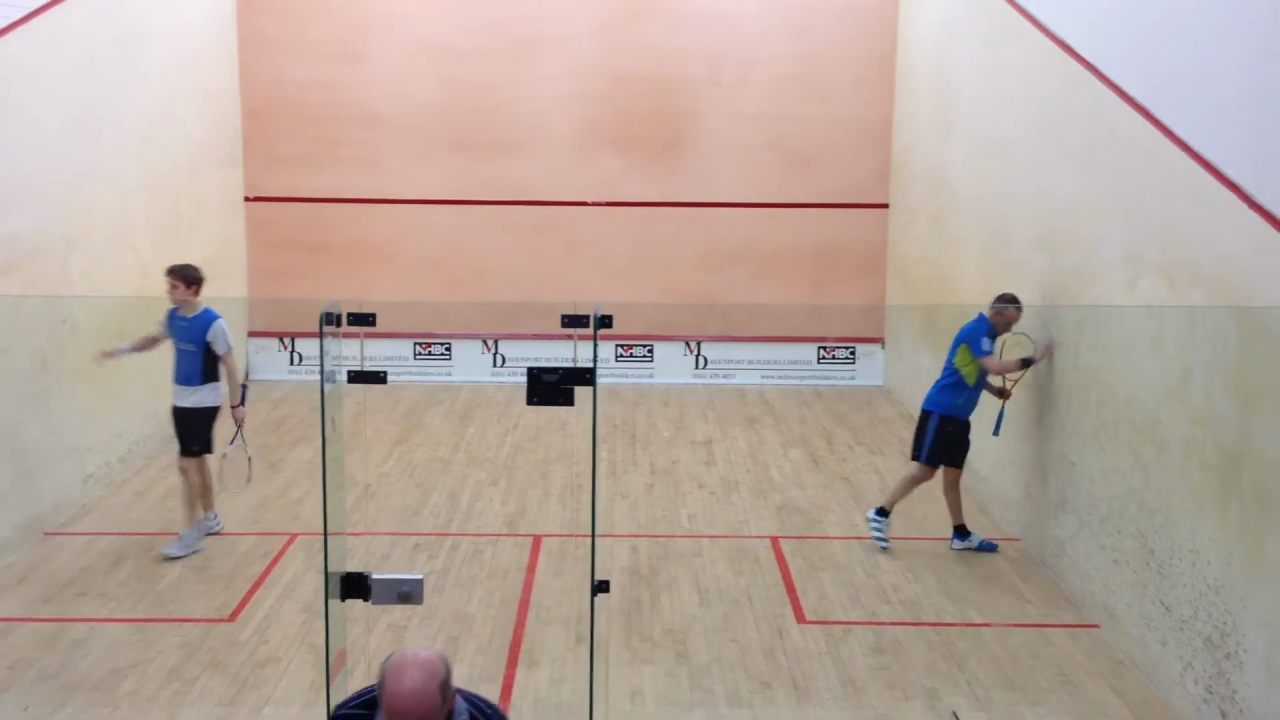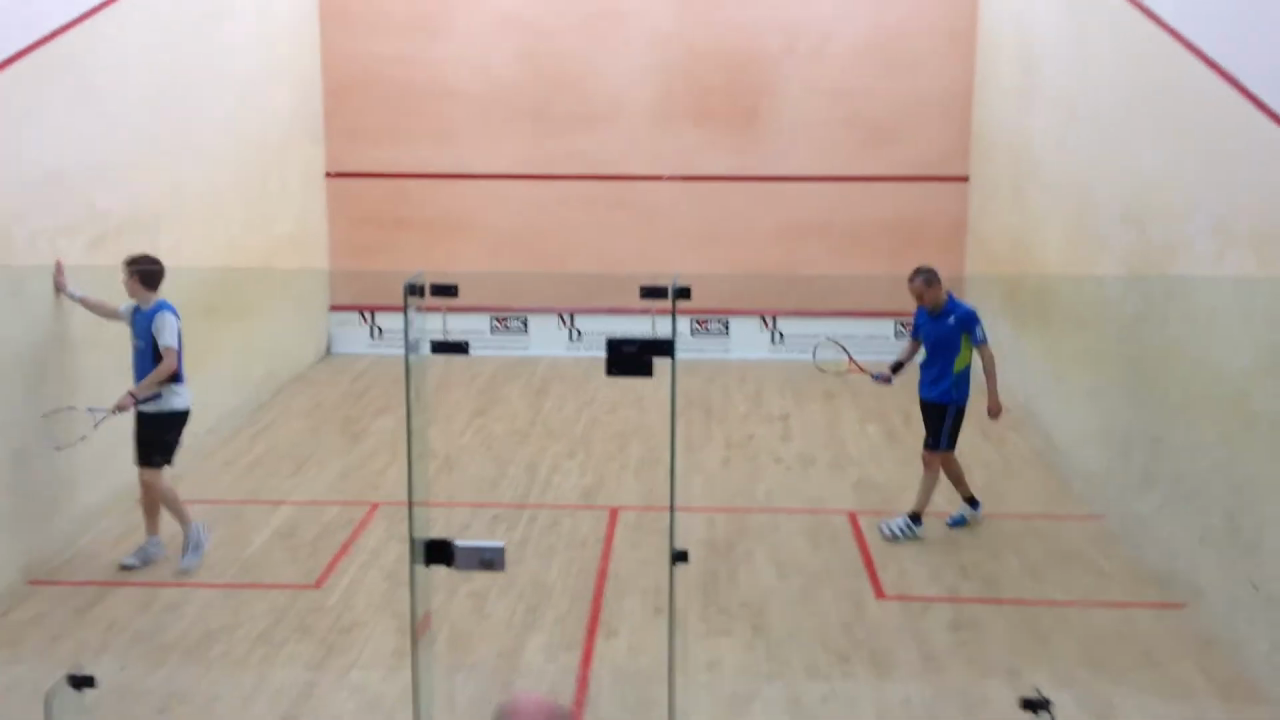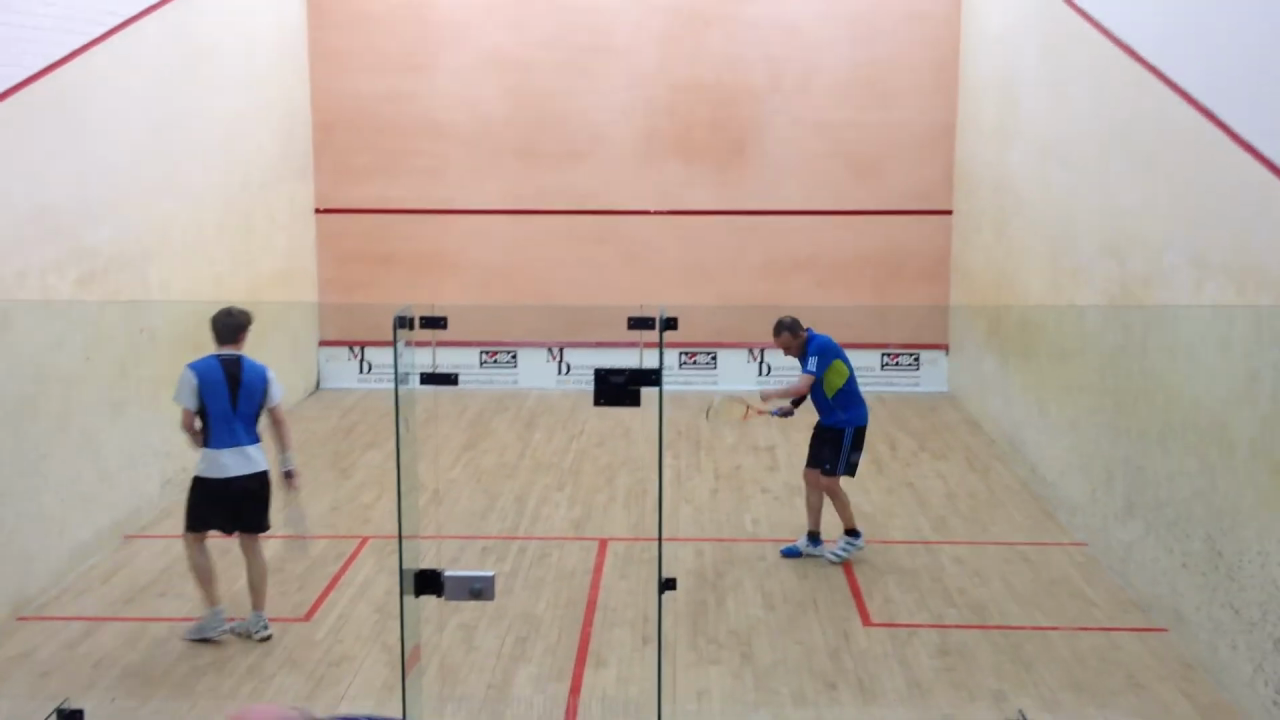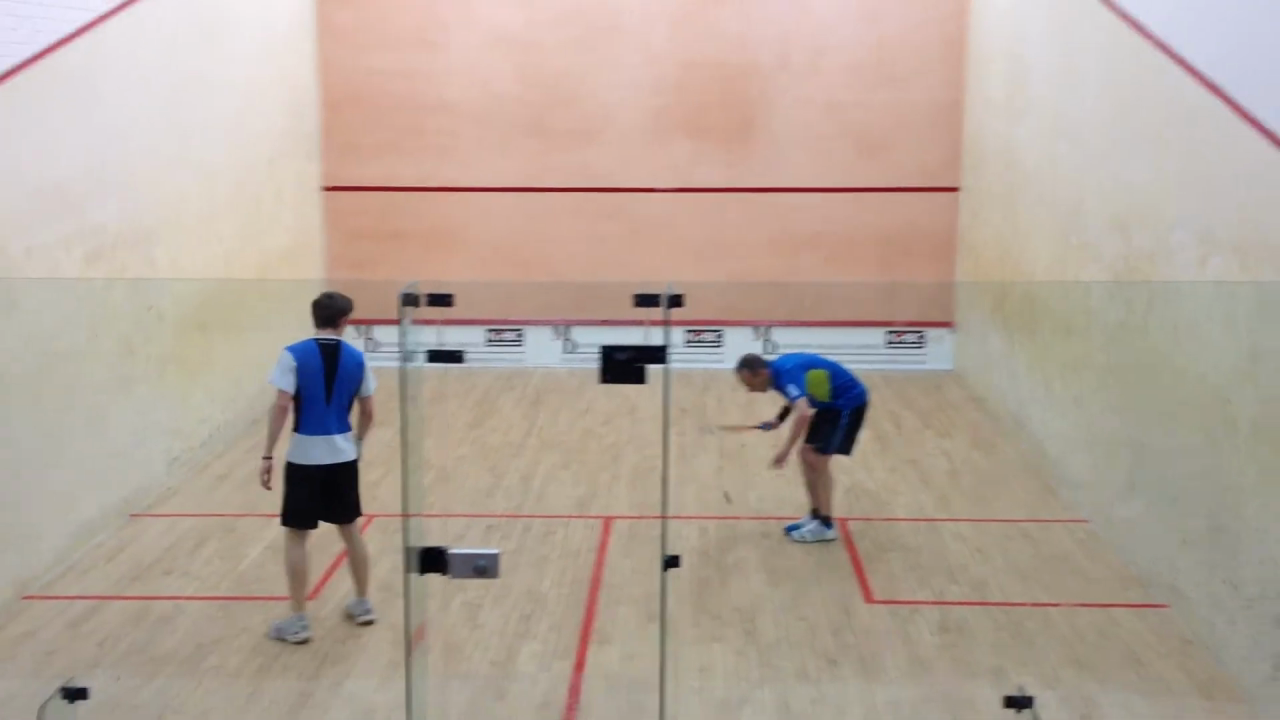
dt=1s
person 1, frame 1
left shoulder: (213, 323)
right shoulder: (173, 316)
left elbow: (230, 364)
right elbow: (154, 339)
left wrist: (237, 403)
right wrist: (123, 349)
left hip: (203, 404)
right hip: (181, 401)
left knee: (187, 464)
right knee: (197, 460)
left ankle: (191, 531)
right ankle: (210, 518)
person 1, frame 2
left shoulder: (163, 315)
right shoulder: (138, 311)
left elbow: (170, 364)
right elbow: (107, 310)
left wrist: (133, 393)
right wrist: (67, 291)
left hip: (168, 407)
right hip: (148, 405)
left knee: (151, 476)
right knee: (146, 476)
left ankle: (192, 530)
right ankle: (152, 543)
person 1, frame 3
left shoulder: (195, 372)
right shoulder: (261, 373)
left elbow: (187, 424)
right elbow: (278, 425)
right wrist: (289, 464)
left hip: (213, 472)
right hip: (253, 469)
left knee: (194, 539)
right knee: (251, 544)
left ankle: (215, 617)
right ankle: (258, 620)
person 1, frame 4
left shoulder: (294, 355)
right shoulder: (357, 358)
left elbow: (281, 407)
right elbow: (368, 413)
left wrist: (267, 456)
left hip: (305, 458)
right hip: (343, 456)
left knee: (297, 538)
right knee: (350, 529)
left ankle: (298, 621)
right ankle: (363, 604)
person 2, frame 1
left shoulder: (982, 331)
right shoulder: (976, 330)
right elbow: (994, 367)
left wrist: (993, 389)
right wrist: (1031, 360)
left hip: (958, 415)
right hip: (941, 411)
left knee: (953, 474)
right knee: (924, 470)
left ankle: (961, 534)
right ankle: (881, 513)
person 2, frame 2
left shoulder: (965, 315)
right shoulder: (921, 314)
left elbow: (986, 356)
left wrist: (993, 397)
right wrist: (893, 370)
left hip: (950, 398)
right hip: (927, 394)
left knee: (930, 458)
right knee: (943, 455)
left ankle: (914, 521)
right ankle: (971, 505)
person 2, frame 3
left shoulder: (820, 346)
right shoulder: (807, 348)
left elbow: (801, 387)
left wrist: (773, 394)
right wrist: (793, 405)
left hip: (849, 422)
right hip: (828, 421)
left knee: (828, 482)
right knee: (811, 476)
left ankle: (852, 535)
right ankle: (813, 540)
person 2, frame 4
left shoulder: (787, 373)
right shoulder: (778, 368)
left elbow: (804, 414)
right elbow: (797, 398)
left wrist: (786, 449)
right wrist: (780, 419)
left hip: (849, 402)
right hip: (832, 402)
left knee: (818, 459)
right knee: (806, 454)
left ankle: (825, 525)
right ankle: (816, 516)
